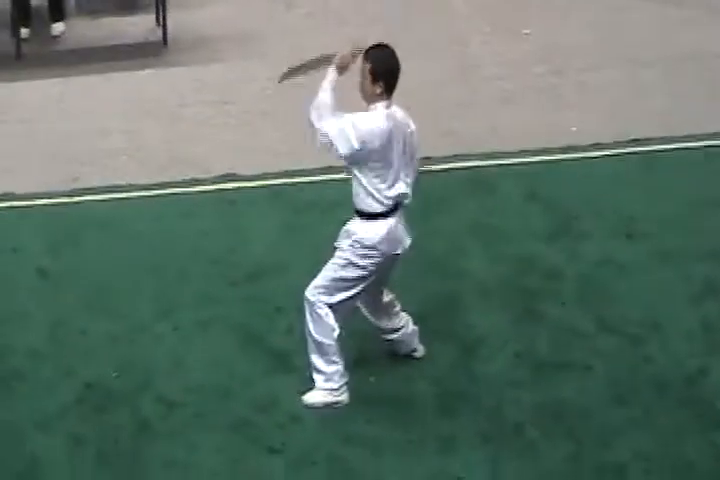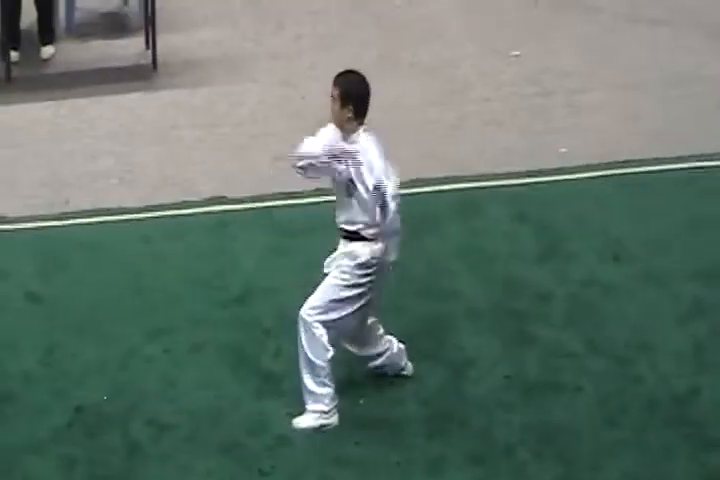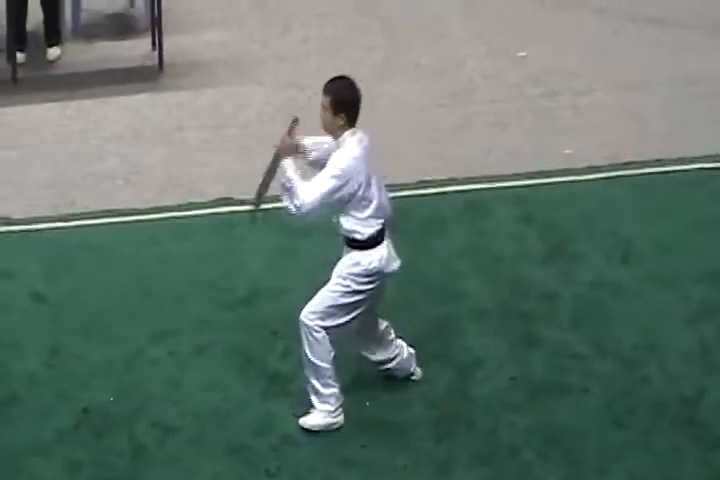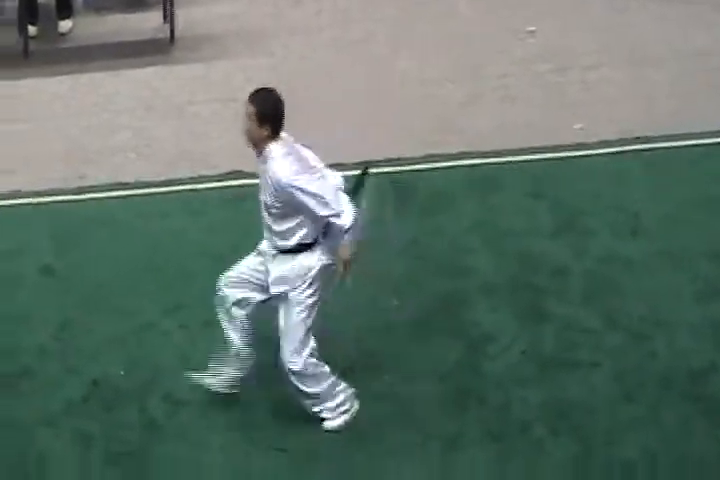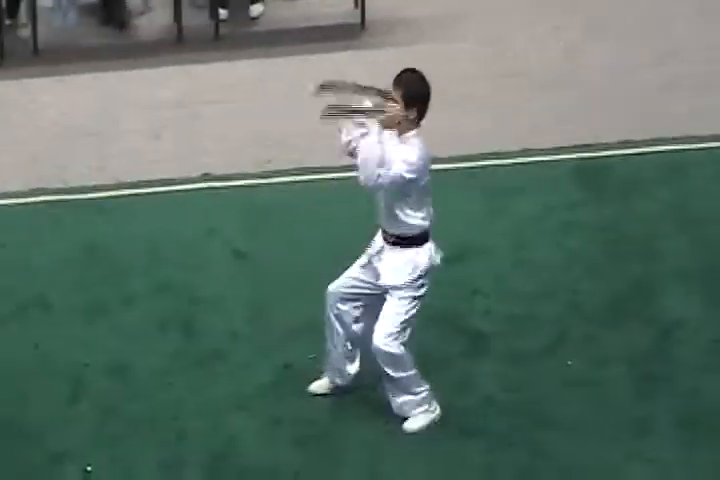
dt=0.4s
person 1, frame 1
left shoulder: (370, 126)
right shoulder: (402, 122)
left elbow: (323, 122)
right elbow: (408, 172)
left wrist: (333, 73)
left hip: (369, 233)
right hip: (390, 225)
left knee: (319, 297)
right knee: (372, 294)
left ankle: (332, 386)
right ankle: (408, 341)
person 1, frame 2
left shoulder: (370, 155)
right shoulder: (335, 137)
left elbow: (389, 212)
right elbow: (304, 160)
right wrist: (319, 156)
left hip: (363, 251)
right hip: (354, 246)
left knee: (313, 318)
right knee: (351, 321)
left ankle: (322, 408)
right ankle: (395, 360)
person 1, frame 3
left shoulder: (346, 162)
right shoulder: (354, 141)
left elbow: (304, 202)
right elbow: (325, 150)
left wrist: (287, 164)
right wrist: (302, 147)
left hip: (365, 258)
right hip: (372, 249)
left knee: (314, 322)
right knee: (362, 320)
left ankle: (328, 409)
right ankle: (404, 363)
person 1, frame 4
left shoulder: (284, 172)
right shoulder: (276, 151)
left elbow: (336, 205)
right elbow: (330, 180)
left wrist: (346, 245)
left hip: (300, 264)
right hip: (274, 251)
left knee: (295, 357)
right knee: (230, 289)
left ankle: (339, 404)
right ankle: (228, 373)
person 1, frame 5
left shoulder: (413, 155)
right shoulder: (389, 136)
left elbow: (371, 178)
right elbow: (350, 140)
left wrist: (373, 135)
right wrist: (365, 131)
left hip: (410, 258)
right hip: (385, 246)
left knee: (386, 343)
right knee: (340, 295)
left ankle: (422, 406)
right ankle: (339, 375)
